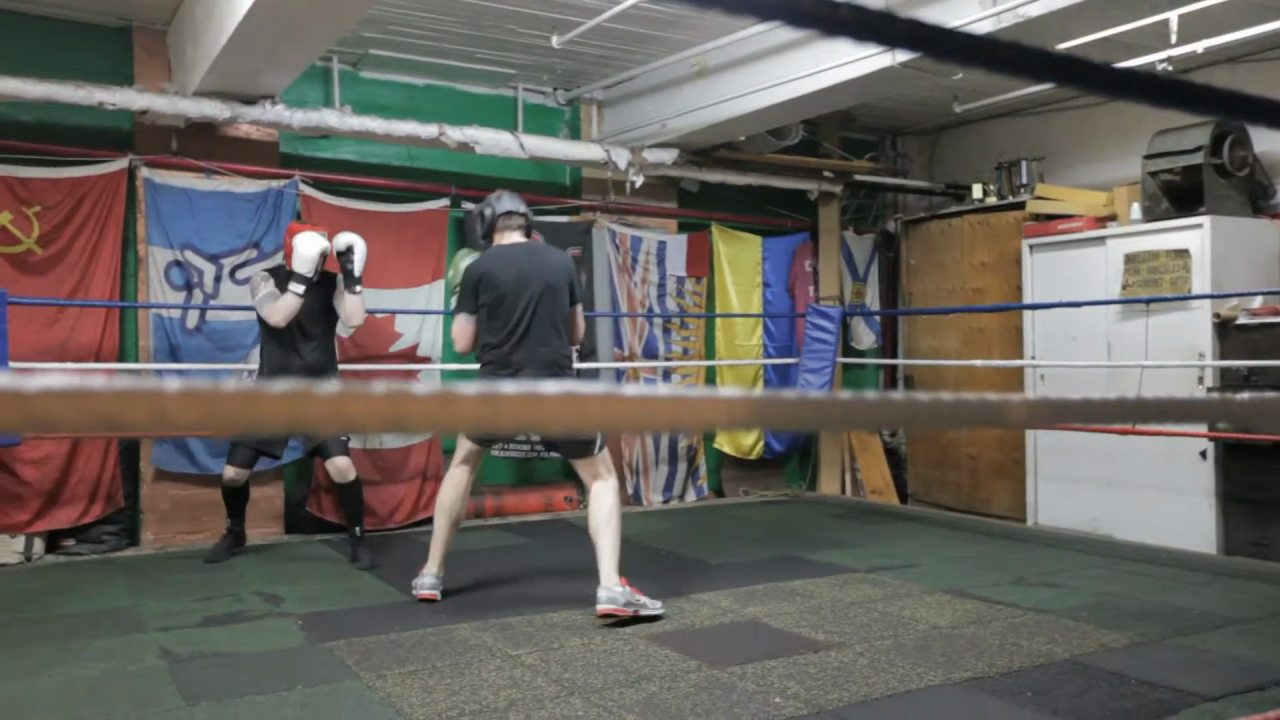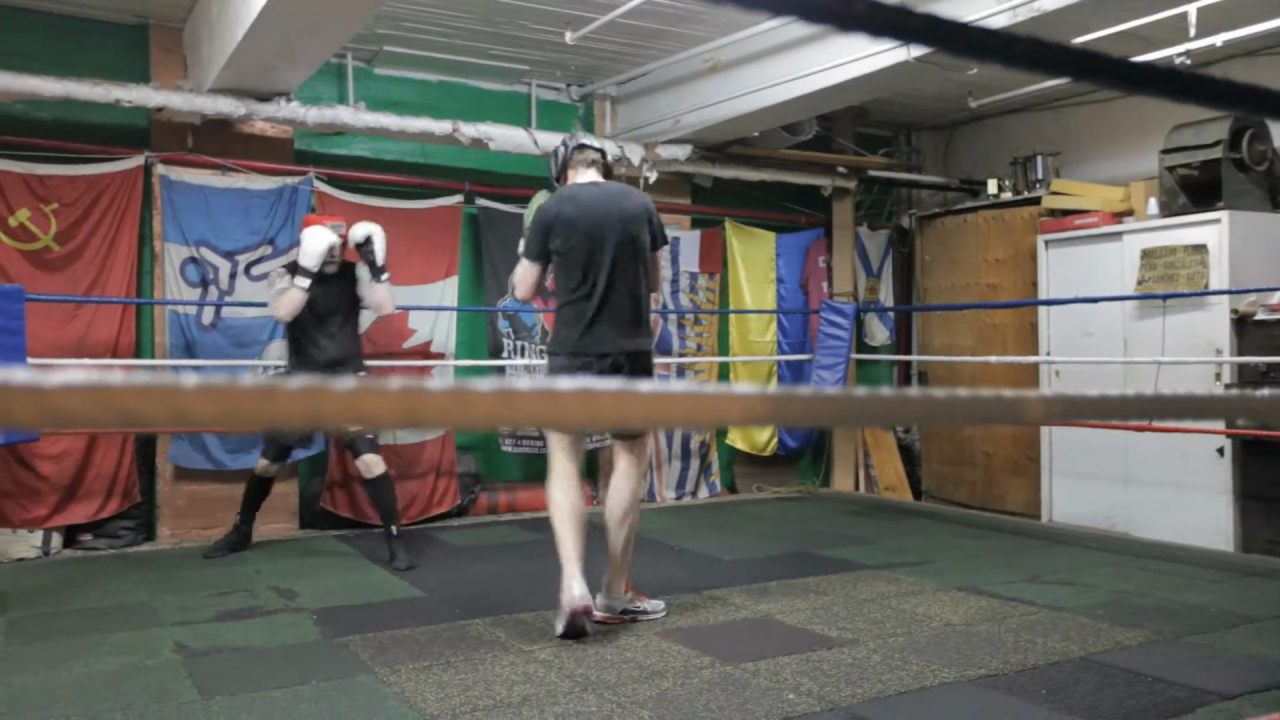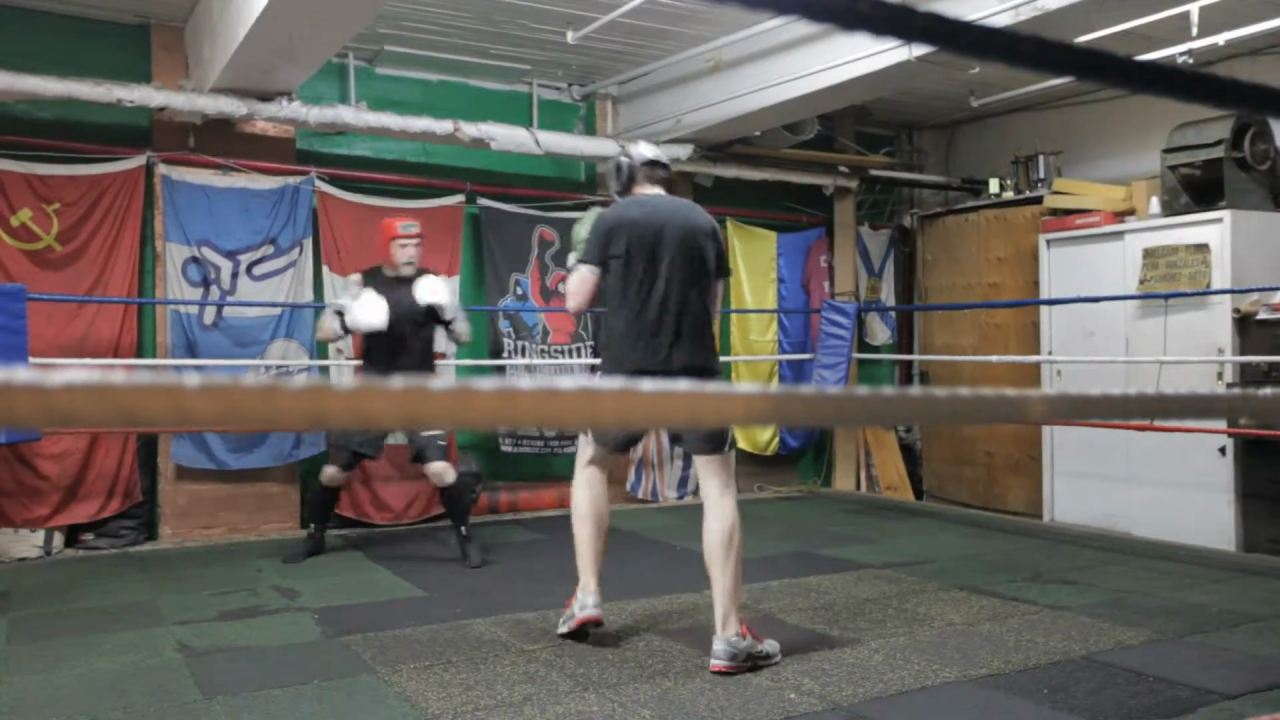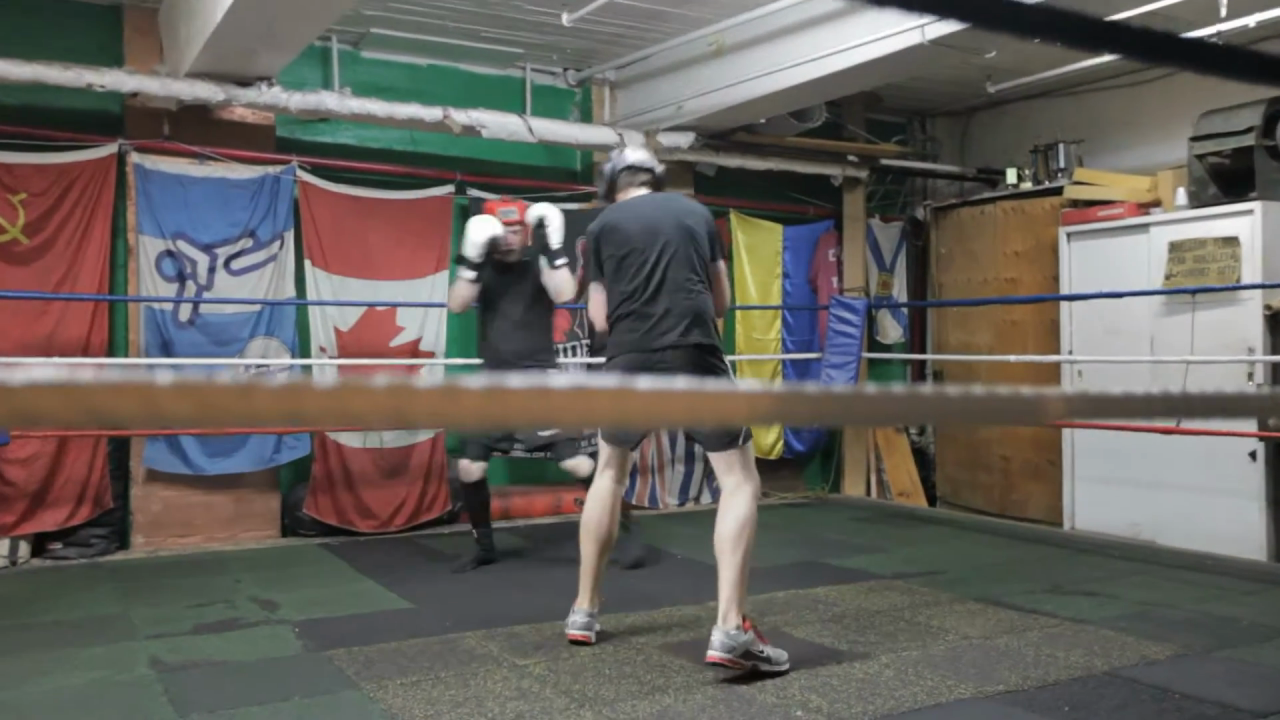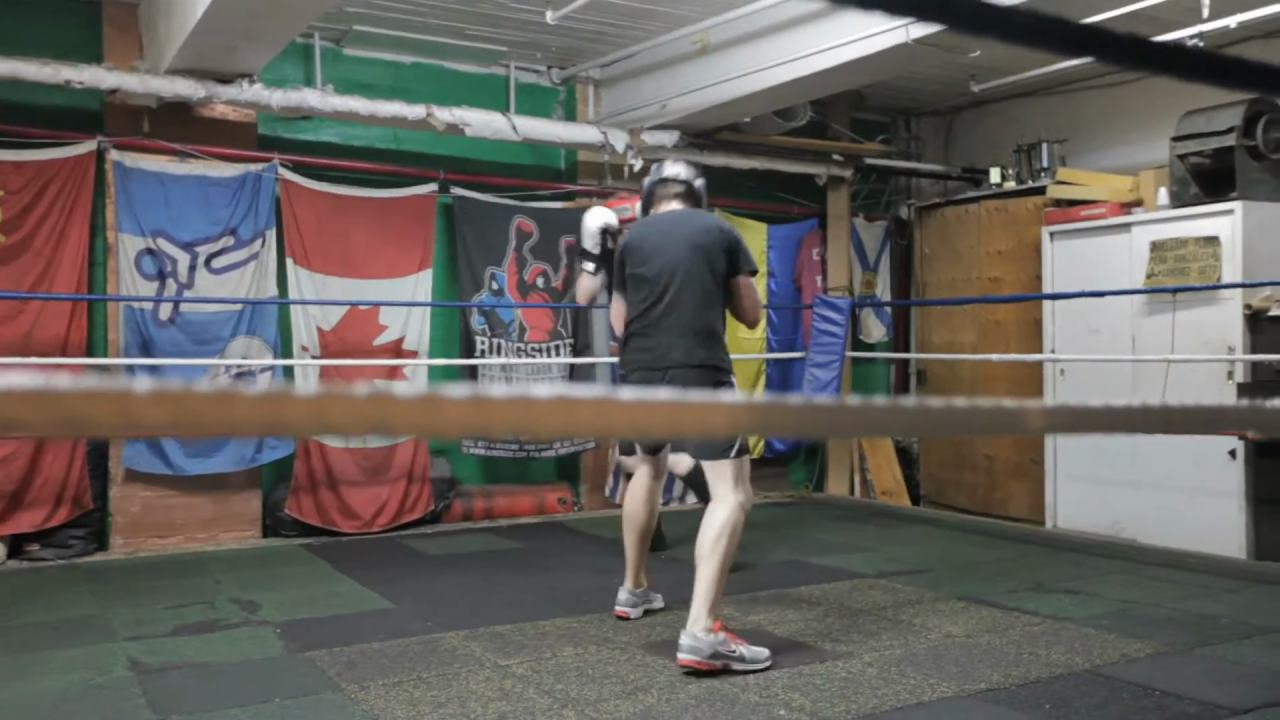
dt=0.5s
person 1, frame 1
left shoulder: (479, 269)
right shoulder: (561, 261)
left elbow: (462, 343)
left wrist: (462, 299)
left knee: (462, 465)
right knee: (602, 478)
left ankle: (431, 574)
right ankle: (612, 587)
person 1, frame 2
left shoulder: (550, 211)
right shoulder: (640, 203)
left elbow: (524, 293)
left hip: (574, 351)
right hip: (632, 349)
left knee: (564, 465)
right knee: (629, 464)
left ankle: (574, 589)
right ankle: (614, 594)
person 1, frame 3
left shoulder: (612, 218)
right shoulder: (705, 223)
left elbow: (577, 301)
left wrist: (596, 270)
left hip: (627, 366)
right hip: (695, 368)
left knee: (590, 466)
right knee: (719, 489)
left ankle: (587, 596)
right ankle: (730, 636)
person 1, frame 4
left shoulder: (603, 226)
right shoulder: (697, 212)
left elbow: (600, 318)
right elbow: (722, 300)
left hip: (629, 359)
right hip: (693, 355)
left knee: (609, 472)
right knee: (741, 481)
left ankle: (583, 612)
right ankle: (731, 628)
person 1, frame 5
left shoulder: (631, 239)
right shoulder: (722, 232)
right elbow: (751, 315)
left hip: (640, 374)
right hip: (699, 371)
left knee: (650, 470)
right knee: (731, 494)
left ankle: (632, 589)
right ankle: (701, 631)
person 2, frame 1
left shoulder: (333, 282)
right shoulder: (266, 280)
left elbow: (354, 320)
right elbow: (277, 317)
left wrist: (352, 276)
right wrist: (300, 276)
left knee: (340, 464)
right knee: (234, 471)
left ankle: (357, 541)
right ankle: (234, 533)
person 2, frame 2
left shoulder: (354, 273)
right shoulder: (288, 273)
left elbow: (385, 309)
right elbow: (284, 312)
left wrist: (376, 265)
right wrist: (306, 269)
left knee: (369, 460)
right knee: (267, 462)
left ankle: (394, 541)
right ankle: (240, 531)
person 2, frame 3
left shoulder: (432, 285)
right shoulder: (360, 284)
left elbow: (464, 336)
right elbow: (322, 332)
left wrist: (445, 312)
right wrist: (347, 320)
left knee: (439, 468)
right knee: (334, 471)
left ankle: (465, 540)
right ankle: (315, 537)
person 2, frame 4
left shoulder: (542, 260)
right shoulder: (479, 260)
left elbow: (565, 295)
right elbow: (455, 305)
left wrist: (552, 248)
right wrist: (471, 259)
left hip: (539, 376)
left knee: (575, 462)
right knee: (469, 467)
right ankle: (483, 545)
person 2, frame 5
right shoulder: (610, 259)
right elbow: (583, 297)
right wrist: (591, 250)
left knee: (674, 454)
right knee: (625, 456)
right ankle: (650, 531)
